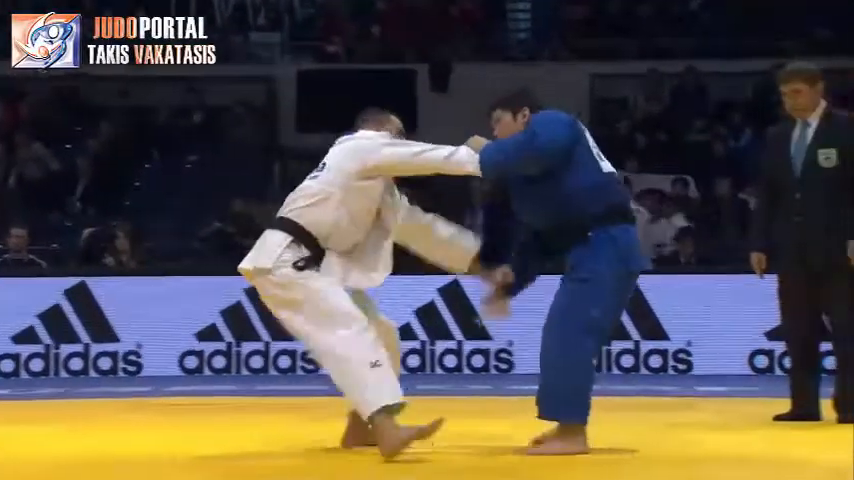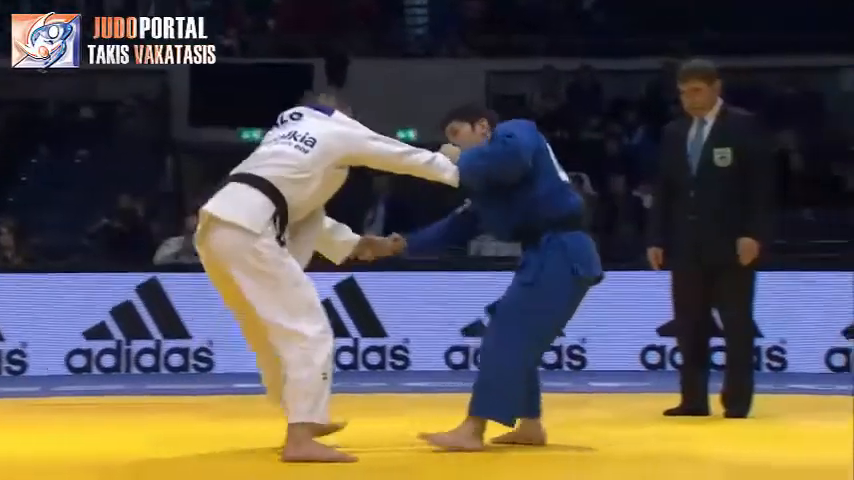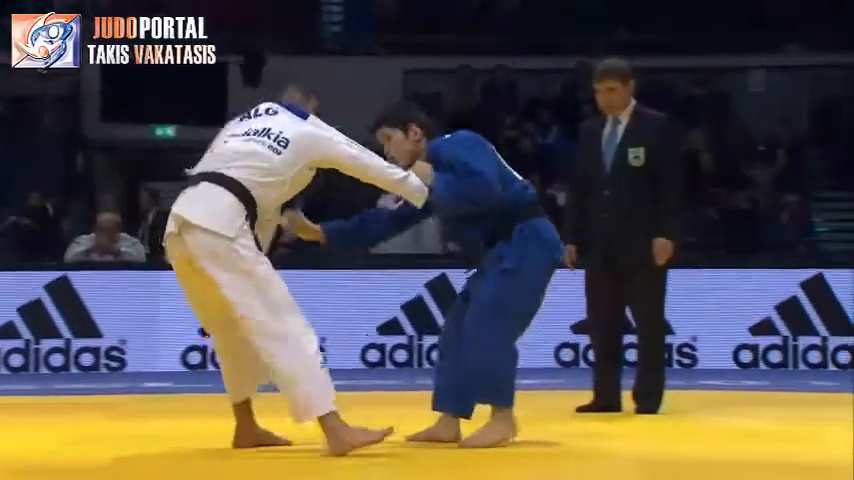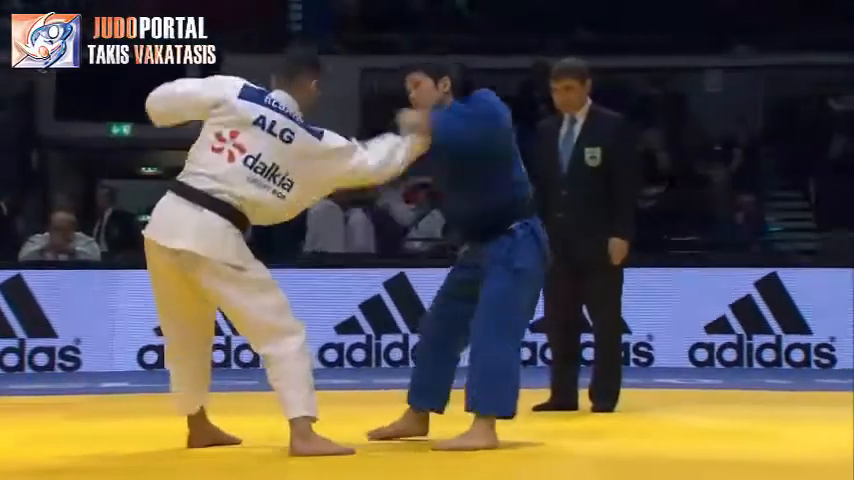
dt=0.4s
person 1, frame 1
left shoulder: (381, 188)
right shoulder: (365, 146)
left elbow: (417, 226)
right elbow: (428, 156)
left wrist: (475, 254)
right wrist: (481, 156)
left hip: (306, 262)
right hip: (282, 261)
left knee: (369, 332)
right knee: (348, 334)
left ankle: (359, 427)
right ankle: (387, 430)
person 1, frame 2
left shoulder: (286, 131)
right shoulder: (337, 127)
left elbow: (307, 218)
right elbow: (404, 155)
left wrist: (355, 244)
right wrist: (458, 169)
left hip: (219, 221)
right hip: (246, 225)
left knee: (271, 328)
right knee: (306, 330)
left ankle: (301, 423)
right ankle: (298, 440)
person 1, frame 3
left shoulder: (242, 124)
right shoulder: (317, 130)
right elbow: (371, 165)
right wrist: (420, 187)
left hip: (186, 223)
right hip: (221, 225)
left knee: (231, 329)
right knee: (283, 327)
left ankle: (246, 425)
right ankle: (337, 430)
person 1, frame 4
left shoulder: (229, 92)
right shoulder: (317, 144)
left elbow: (160, 102)
right elbow: (373, 164)
right wrist: (415, 139)
left hip: (167, 221)
right hip: (213, 237)
left knee: (186, 334)
right knee: (281, 330)
left ankle: (199, 426)
right ankle: (302, 434)
person 2, frame 1
left shoulder: (552, 124)
right shoulder: (533, 180)
left elbow: (535, 153)
right elbow: (535, 239)
left wrist: (488, 152)
right wrist: (509, 277)
left hip: (605, 245)
right hip: (595, 247)
left knee: (566, 333)
right knee: (569, 334)
left ankle: (571, 434)
right ankle: (569, 428)
person 2, frame 2
left shoulder: (515, 133)
right shoulder: (488, 175)
left elbow: (512, 159)
right elbow: (461, 224)
left wrist: (466, 160)
right wrist: (406, 243)
left hip: (559, 251)
right hip: (554, 252)
left knee: (508, 334)
right knee: (516, 336)
left ankle: (473, 431)
right ankle: (529, 425)
person 2, frame 3
left shoulder: (461, 146)
right shoulder: (425, 173)
left elbow: (483, 192)
right elbow: (385, 222)
left wrist: (434, 183)
right wrist: (322, 233)
left hip: (527, 240)
right hip: (502, 247)
left knee: (484, 327)
right knee: (459, 329)
left ankle: (502, 420)
right ankle: (448, 422)
person 2, frame 4
left shoulder: (483, 106)
right shoulder: (443, 132)
left elbow: (487, 124)
left wrist: (429, 123)
left hip: (515, 240)
right hip: (481, 244)
left knee: (492, 328)
right knee: (439, 329)
left ankle: (484, 428)
right ankle: (416, 417)
person 3, frame 1
right shoulder: (777, 137)
right elbow: (767, 194)
right wrist: (760, 243)
right hip: (792, 248)
right knee: (797, 330)
right ankle: (804, 404)
person 3, frame 2
left shoulder: (743, 126)
right shoulder: (673, 133)
left elbow: (760, 185)
right elbow: (664, 189)
left wrist: (753, 233)
right wrist: (656, 238)
left hip: (730, 243)
right hip: (685, 244)
left knee: (737, 324)
right knee: (689, 325)
left ankle: (737, 401)
right ankle: (693, 399)
person 3, frame 3
left shoulder: (657, 127)
right shoulder: (589, 131)
left elbow: (671, 186)
right elbow: (579, 188)
left wrist: (666, 233)
right wrist: (571, 236)
left hip: (642, 242)
right hip: (599, 243)
left knee: (649, 322)
right knee: (602, 322)
left ankle: (648, 397)
right ankle: (606, 395)
person 3, frame 4
left shoulder: (613, 126)
right shoulder: (545, 130)
left elbow: (628, 185)
right elbow: (535, 185)
left wrist: (622, 233)
left hip: (599, 241)
right hip: (556, 240)
left knee: (606, 320)
right knee: (559, 321)
left ankle: (604, 395)
right ankle: (563, 394)
